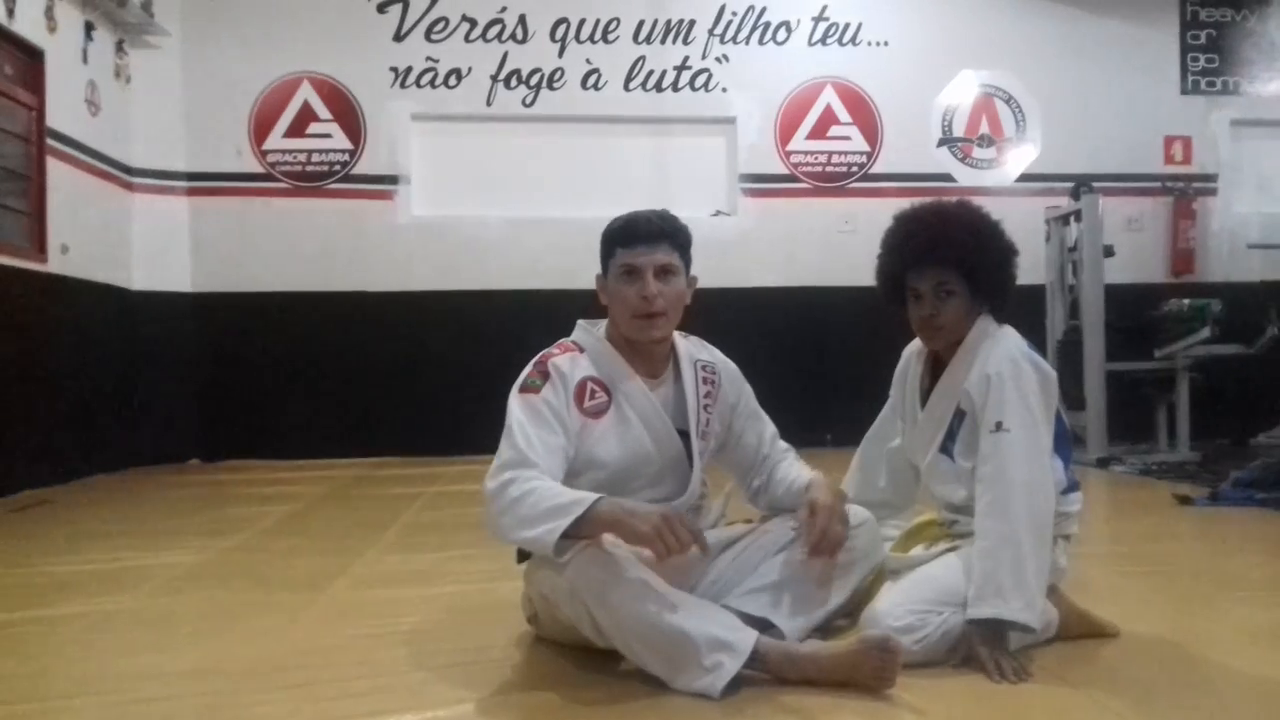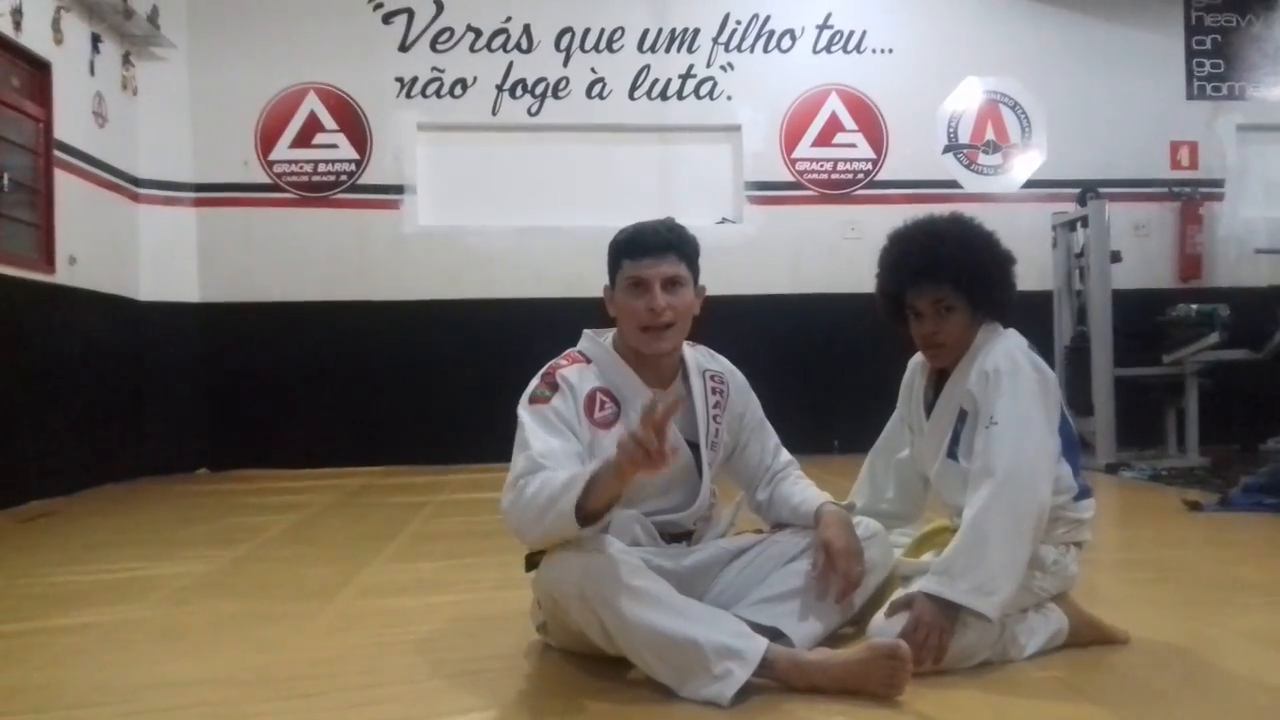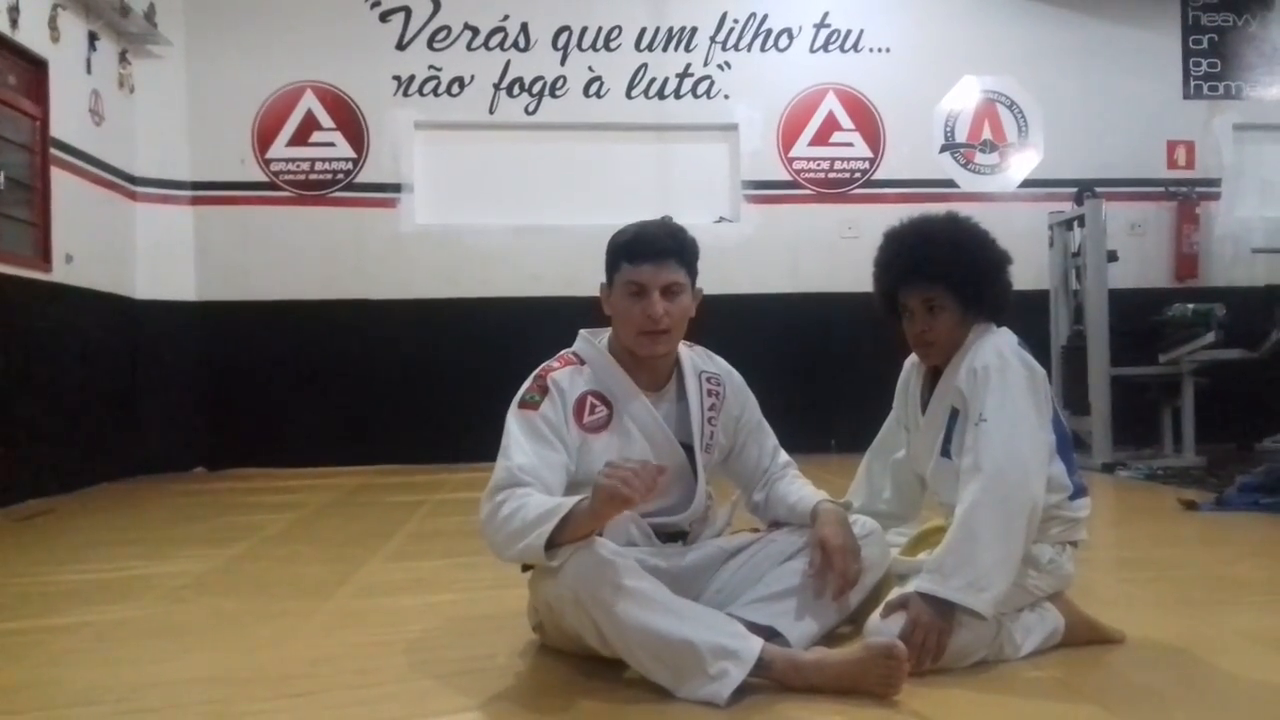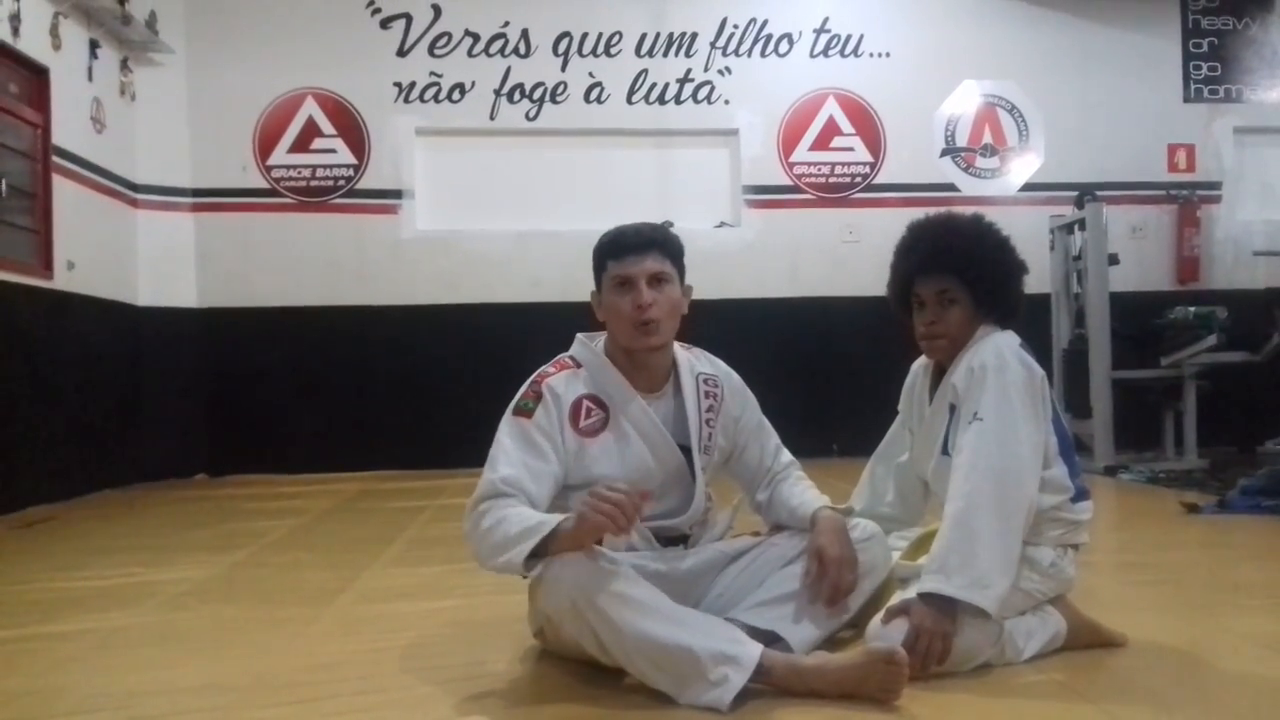
dt=1s
person 1, frame 1
left shoulder: (711, 371)
right shoulder: (557, 374)
left elbow: (766, 460)
right elbow: (511, 496)
left wrist: (816, 489)
right wrist: (614, 515)
left hip: (689, 561)
right hip: (602, 567)
left knee: (858, 532)
right knee: (575, 566)
left ankle: (706, 638)
right ankle: (786, 656)
person 1, frame 2
left shoulder: (718, 379)
right shoulder: (563, 385)
left elbow: (773, 475)
right elbow: (528, 509)
left wrist: (828, 514)
right wrist: (620, 470)
left hip: (700, 570)
right hip: (604, 576)
left knee: (867, 541)
right knee: (578, 567)
left ankle: (713, 645)
right ankle: (792, 663)
person 1, frame 3
left shoulder: (715, 380)
right shoulder: (557, 387)
left elbow: (771, 475)
right elbow: (506, 517)
left wrist: (825, 510)
right wrist: (590, 511)
left hip: (696, 569)
right hip: (602, 583)
left knee: (863, 540)
right knee: (575, 570)
left ankle: (726, 640)
right ankle: (789, 663)
person 1, frame 4
left shoulder: (714, 381)
right shoulder: (555, 392)
left elbow: (774, 474)
right elbow: (488, 525)
left wrist: (826, 518)
right wrist: (573, 527)
left hip: (698, 573)
right hip: (598, 590)
left knee: (864, 543)
right knee: (568, 578)
left ankle: (718, 644)
right ankle: (792, 669)
person 2, frame 1
left shoulder: (1005, 366)
right shoulder: (916, 360)
left elbow: (1016, 501)
right elbow: (886, 461)
left wrist: (992, 612)
left hip: (1018, 543)
right hip: (958, 529)
left knee: (888, 628)
left ankle: (1044, 614)
right ankle: (1022, 607)
person 2, frame 2
left shoulder: (1008, 369)
right shoulder: (922, 371)
left elbow: (1008, 496)
right elbow: (894, 470)
left wrist: (948, 593)
left hip: (1034, 544)
right hip: (977, 536)
left knee: (896, 637)
left ankle: (1056, 621)
right ankle: (1032, 611)
person 2, frame 3
left shoulder: (998, 366)
right shoulder: (918, 370)
left elbow: (1001, 491)
right elbow: (892, 468)
left wrist: (944, 593)
left hip: (1030, 543)
right hip: (975, 536)
left knee: (894, 636)
left ankle: (1054, 620)
right ankle: (1029, 608)
person 2, frame 4
left shoulder: (998, 366)
right shoulder: (924, 373)
left elbow: (988, 488)
right elbow: (895, 474)
left wrist: (943, 594)
left hip: (1032, 547)
right hip: (980, 540)
left knee: (897, 640)
left ankle: (1057, 623)
right ankle: (1031, 612)
